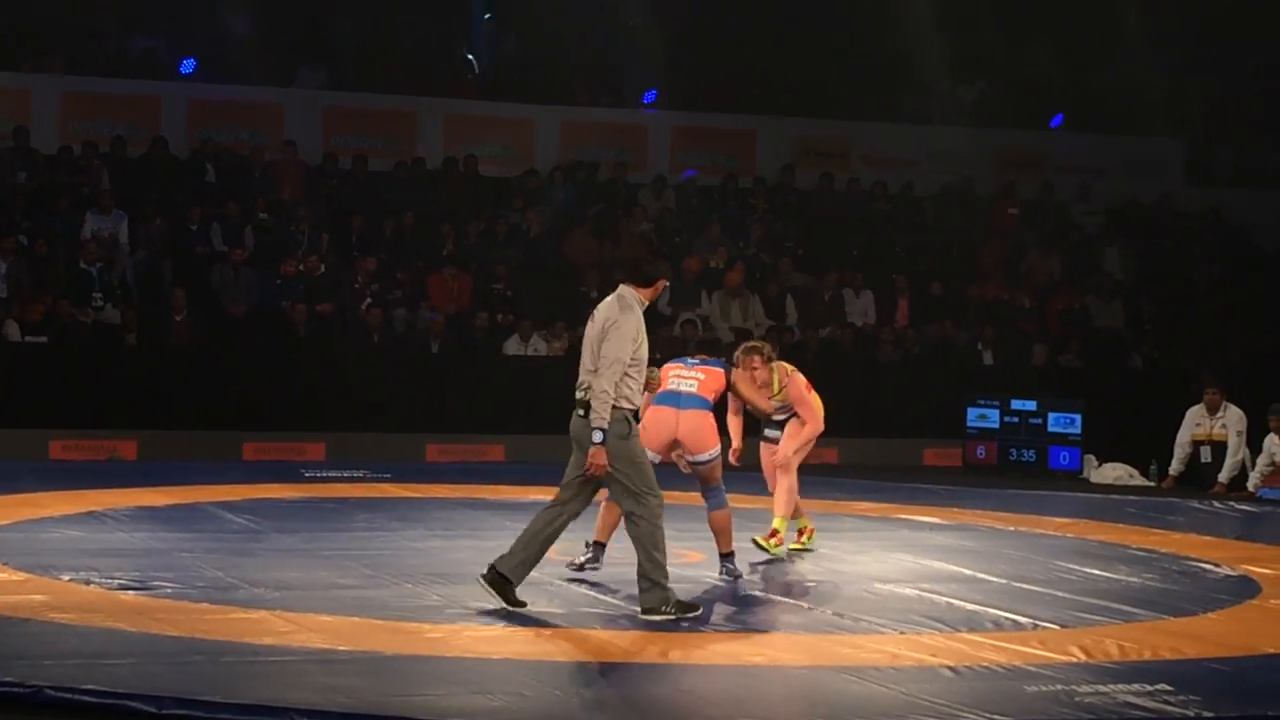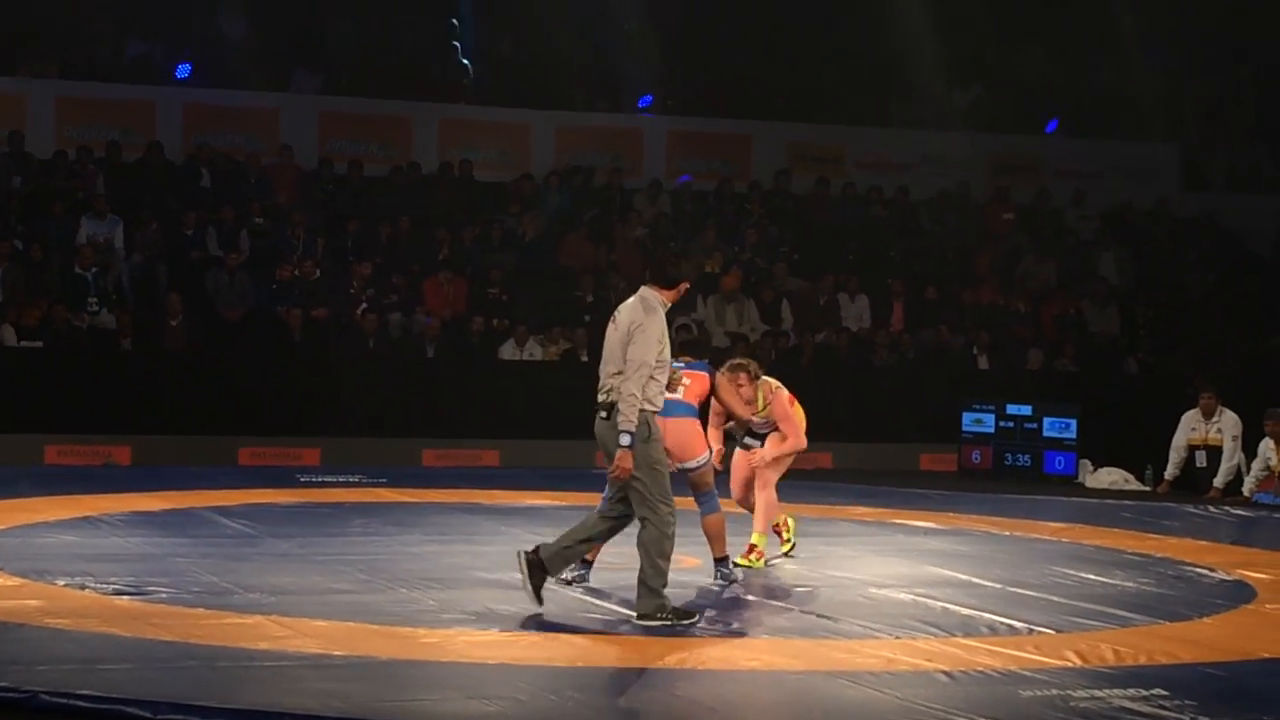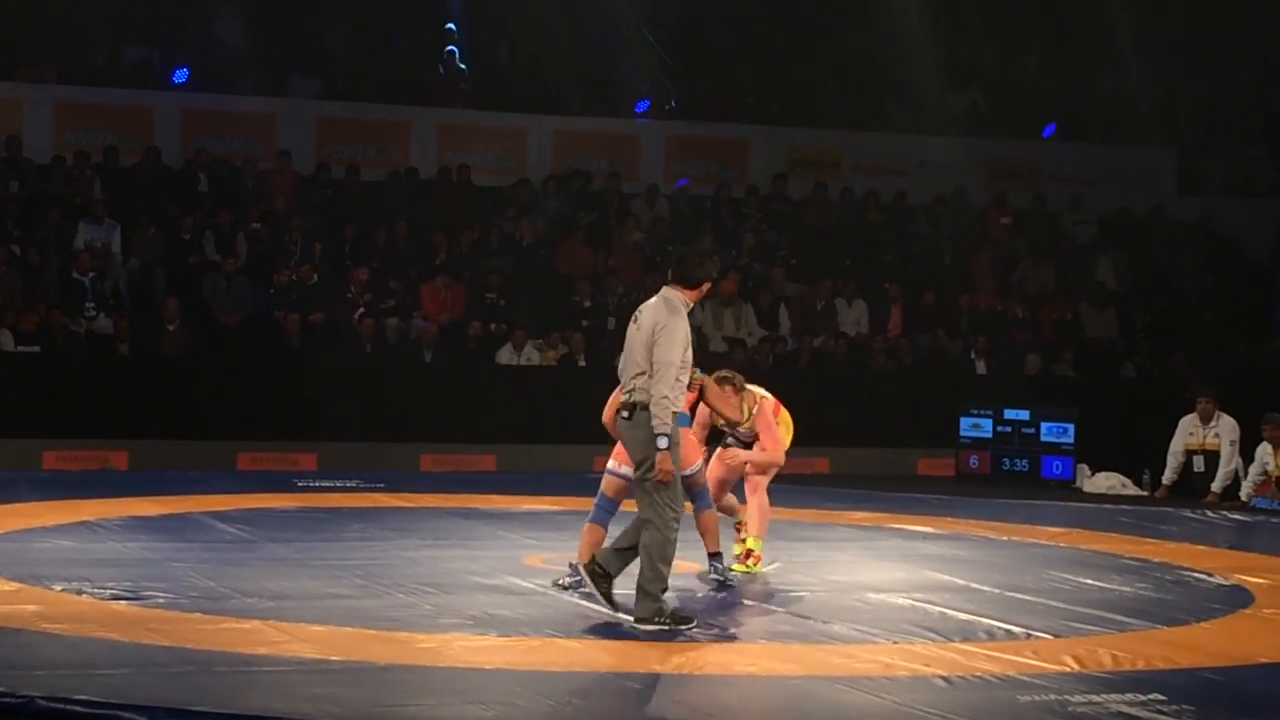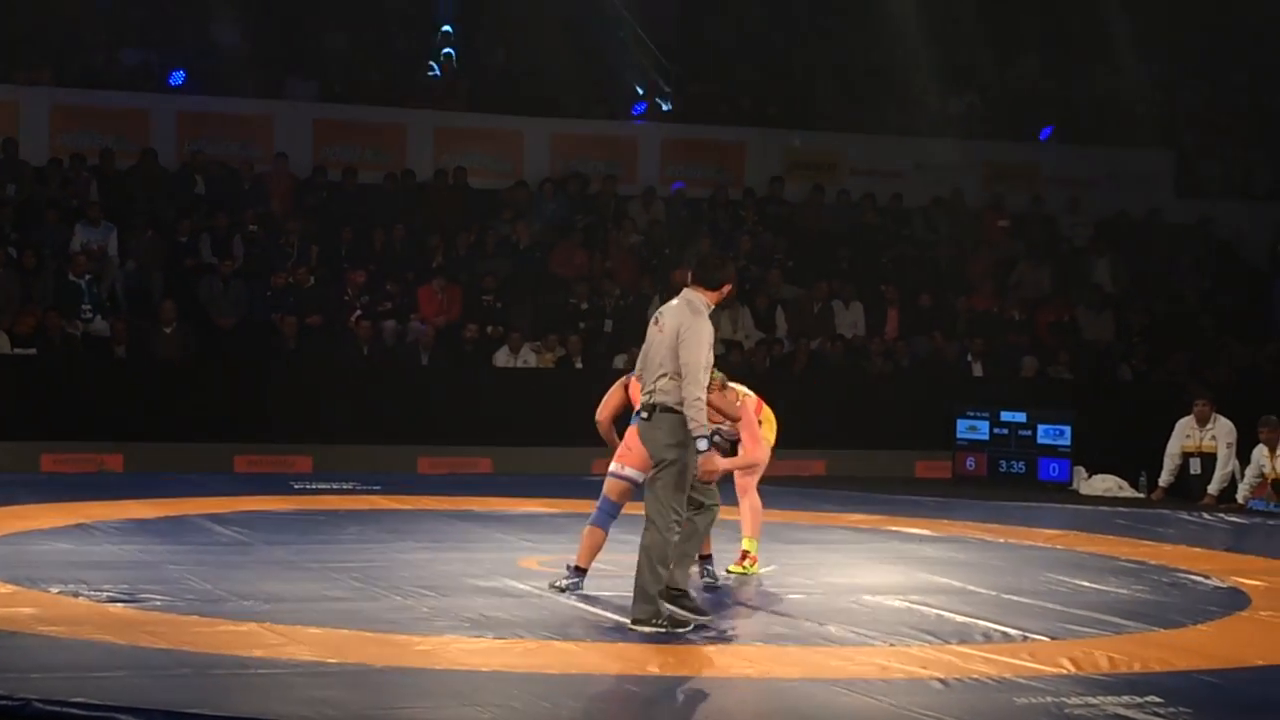
dt=0.1s
person 1, frame 1
left shoulder: (610, 306)
right shoulder: (626, 316)
right elbow: (605, 382)
left wrist: (637, 380)
right wrist: (599, 443)
left hip: (588, 418)
right hip: (612, 422)
left knee: (568, 503)
right knee: (646, 505)
left ankle: (504, 573)
right ankle: (656, 599)
person 1, frame 2
left shoulder: (630, 307)
right shoulder: (650, 318)
right elbow: (632, 385)
left wrist: (658, 382)
right wrist: (625, 446)
left hip: (611, 420)
right hip: (632, 425)
left knee: (618, 510)
right knee: (658, 513)
left ankle: (543, 560)
right ankle: (653, 605)
person 1, frame 3
left shoulder: (648, 308)
right shoulder: (673, 319)
left elbow: (627, 370)
right elbow: (663, 389)
left wrist: (680, 381)
right wrist: (665, 448)
left hip: (633, 416)
right hip: (650, 421)
left knee: (659, 510)
right knee: (662, 516)
left ankle: (603, 565)
right ankle: (650, 608)
person 1, frame 4
left shoulder: (667, 310)
right shoulder: (696, 320)
left elbow: (641, 371)
right elbow: (693, 391)
right wrist: (704, 449)
left hip: (654, 417)
right hip: (671, 422)
left knee: (705, 502)
right knee: (664, 518)
left ankle: (672, 586)
right ankle: (647, 610)
person 2, frame 1
left shoulder: (668, 366)
right shoulder: (728, 371)
left elbow: (644, 409)
right elbow: (765, 405)
left wrist: (670, 450)
left hip: (659, 416)
right hip: (698, 418)
right knee: (715, 494)
left ankle: (595, 551)
right ankle: (727, 563)
person 2, frame 2
right shoulder: (711, 375)
right elbow: (744, 414)
right hip: (684, 427)
right knee: (707, 498)
left ankle: (583, 566)
right ankle: (722, 567)
person 2, frame 3
right shoulder: (694, 379)
left elbow: (608, 419)
left wrist: (625, 444)
right hip: (679, 434)
left knee: (604, 507)
right knee: (701, 499)
left ankle: (578, 572)
right ankle: (716, 565)
person 2, frame 4
left shoulder: (630, 379)
left elbow: (601, 418)
right elbow: (734, 413)
left wrist: (615, 447)
left knee: (606, 510)
left ankle: (576, 575)
right ankle: (707, 567)
person 3, frame 1
left shoulder: (789, 381)
left elbow: (817, 424)
right elbow: (734, 414)
left wrist: (790, 447)
right wrist: (735, 442)
left hip: (804, 414)
right hip: (774, 420)
left knee: (785, 466)
right knee: (776, 486)
left ankle: (777, 534)
right ankle: (804, 529)
person 3, frame 2
left shoulder: (773, 398)
left elbow: (799, 441)
right elbow: (714, 428)
left wrist: (770, 453)
right wrist: (717, 448)
left hip: (787, 428)
right hip: (755, 430)
left knee: (764, 481)
right knee: (740, 495)
left ankle: (757, 549)
right ankle: (782, 524)
person 3, frame 3
left shoulder: (758, 409)
right shoulder: (708, 408)
left elbow: (777, 458)
right elbow: (695, 438)
left wrist: (747, 456)
left hip: (775, 427)
right hip: (740, 433)
left knee: (755, 486)
right knee: (713, 491)
left ankle: (753, 553)
right ankle: (743, 522)
person 3, frame 4
left shoulder: (740, 406)
left elbow: (755, 456)
left wrist: (721, 464)
left hip: (758, 425)
right hip: (727, 435)
left knee: (745, 486)
left ankle: (749, 554)
